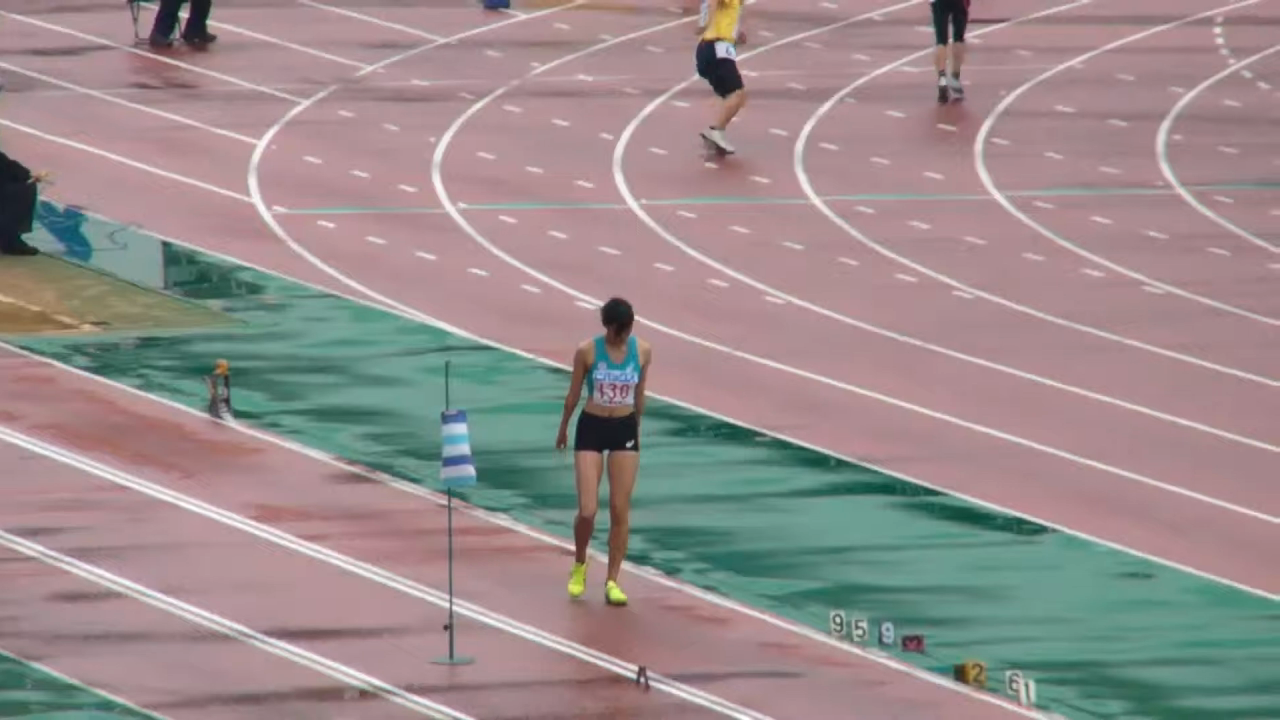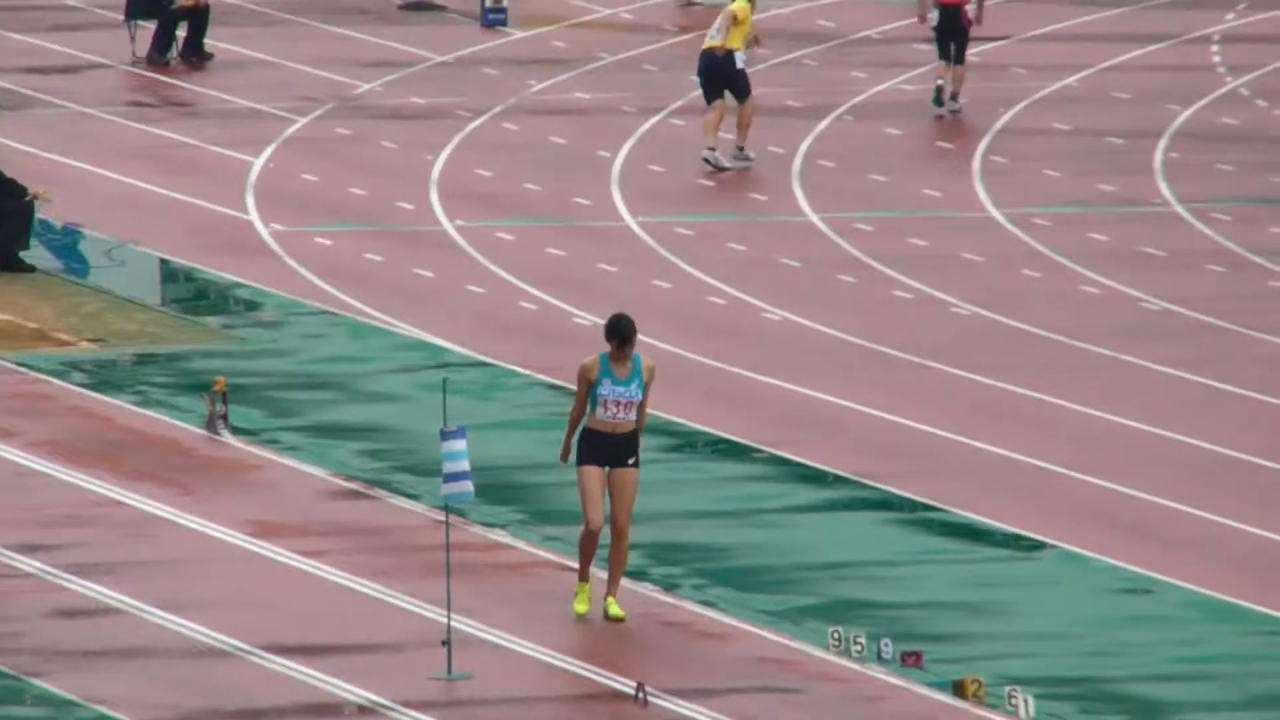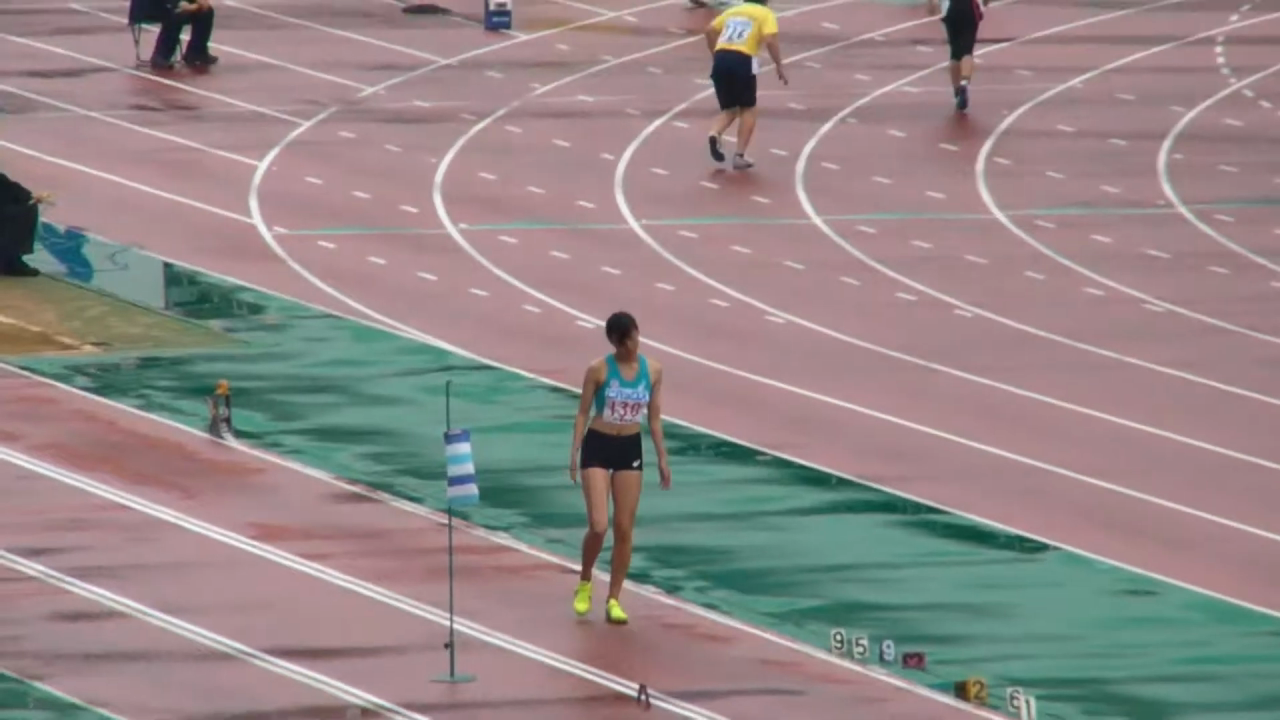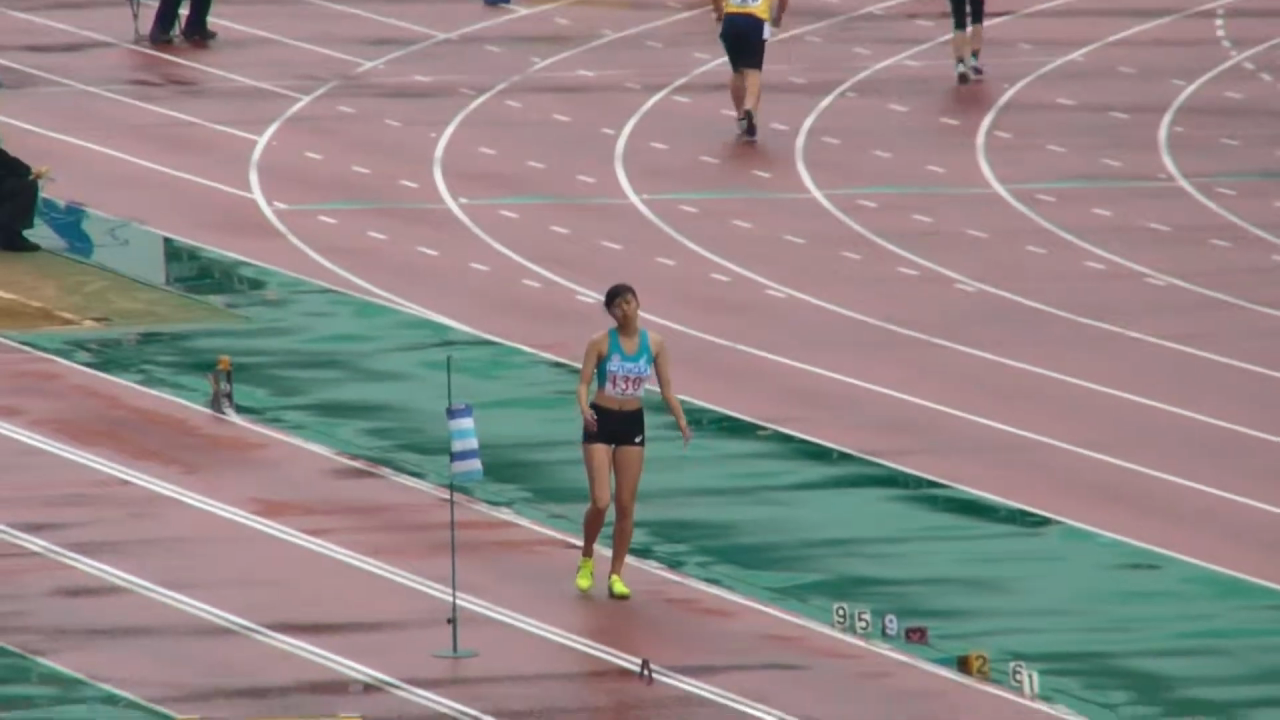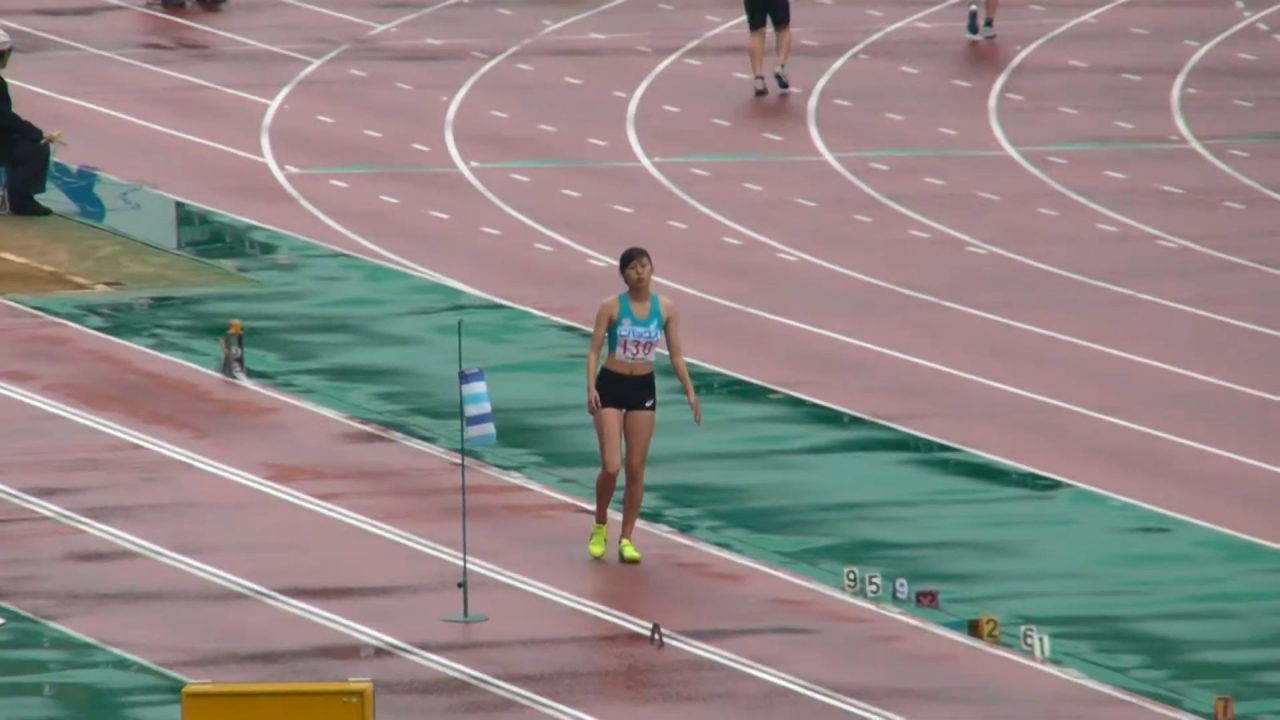
dt=0.2s
person 1, frame 1
left shoulder: (643, 350)
right shoulder: (587, 350)
right elbow: (573, 393)
left wrist: (638, 429)
right wrist: (562, 428)
left hip: (624, 429)
right hip: (591, 428)
left knee: (620, 510)
right knee: (587, 510)
left ankle: (612, 581)
right ankle: (579, 565)
person 1, frame 2
left shoulder: (646, 367)
right shoulder: (590, 367)
right elbow: (578, 409)
left wrist: (637, 443)
right wrist: (567, 442)
left hip: (626, 446)
right hip: (592, 444)
left knee: (621, 526)
right knee: (594, 524)
left ankle: (611, 597)
right ankle: (583, 584)
person 1, frame 3
left shoulder: (653, 370)
right shoulder: (598, 369)
left elbow: (654, 419)
right elbow: (583, 413)
left wrist: (663, 459)
right wrist: (574, 453)
left hip: (631, 448)
right hip: (598, 447)
left knee: (625, 529)
right knee: (598, 526)
left ankle: (613, 599)
right ankle: (585, 583)
person 1, frame 4
left shoulder: (654, 343)
right shoulder: (599, 342)
left elbow: (666, 387)
right elbow: (583, 383)
left wrist: (681, 419)
right wrist: (584, 410)
left hip: (633, 423)
right hip: (600, 422)
left knee: (626, 505)
right knee: (600, 502)
left ankle: (616, 575)
right ankle: (587, 560)
person 1, frame 5
left shoulder: (666, 308)
right shoulder: (610, 306)
left elbow: (675, 354)
right elbow: (593, 350)
left wrist: (690, 392)
right wrist: (590, 387)
left hip: (644, 387)
right hip: (611, 386)
left knee: (636, 469)
right knee: (611, 466)
left ankle: (626, 539)
right ankle: (599, 526)
